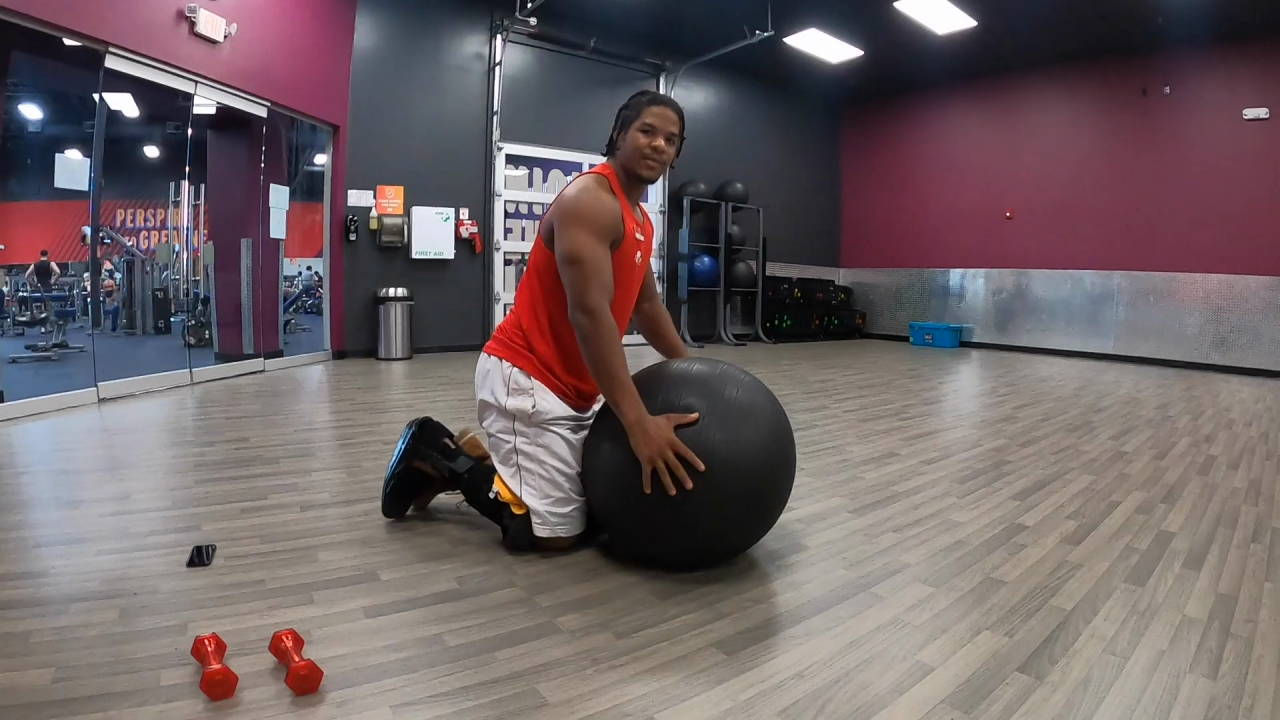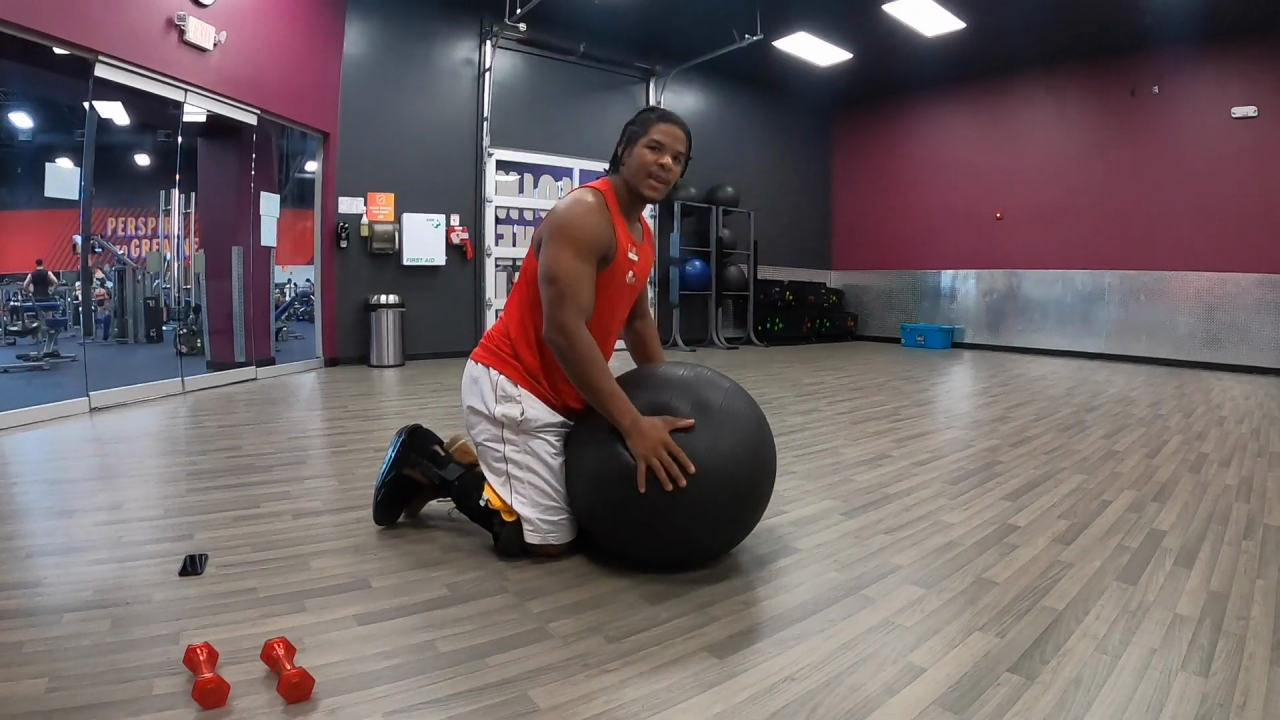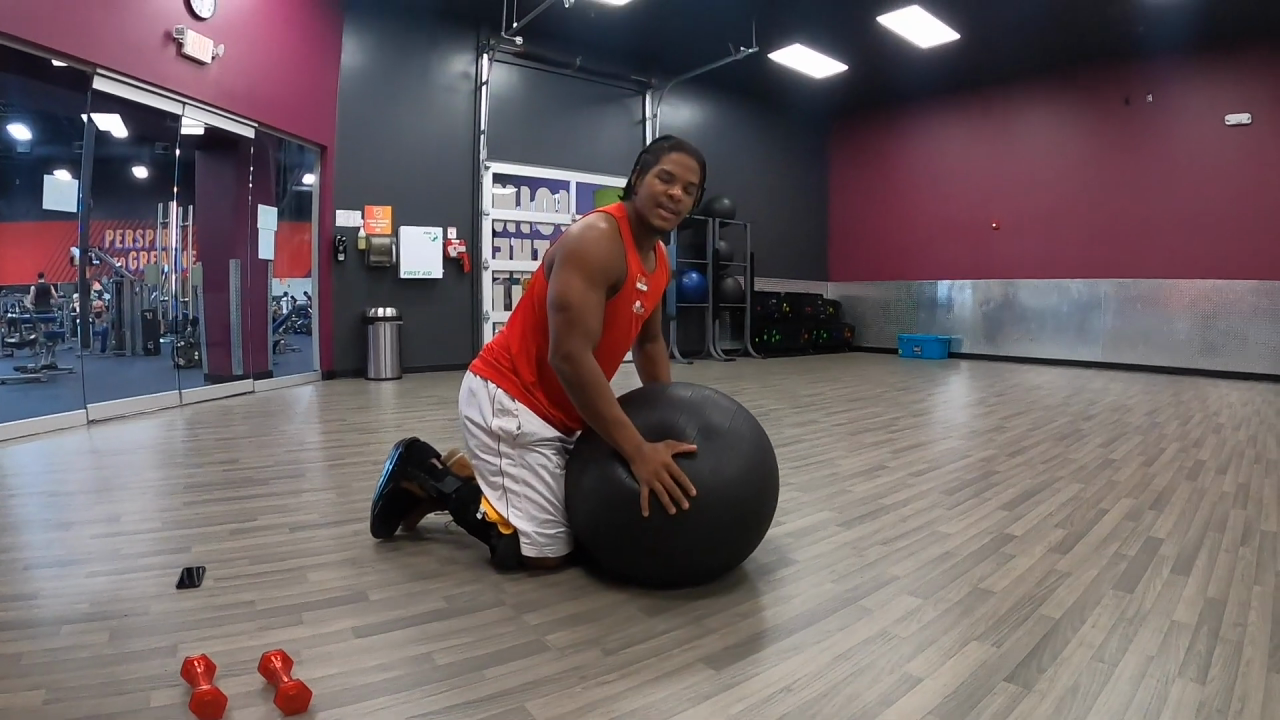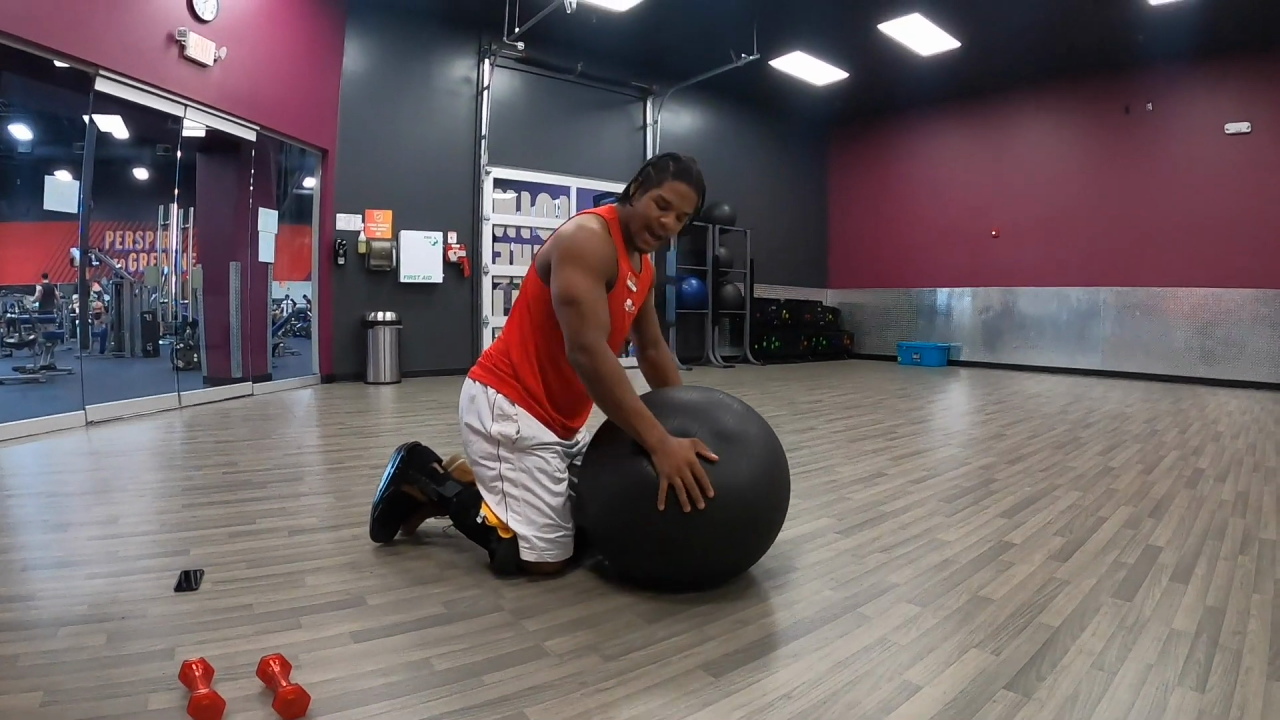
dt=0.4s
person 1, frame 1
left shoulder: (640, 218)
right shoulder: (590, 200)
left elbow: (646, 303)
right elbow: (588, 313)
right wrist: (638, 424)
left hip: (569, 386)
right hip: (527, 377)
right knee: (556, 532)
left ankle: (474, 456)
right ankle: (440, 458)
person 1, frame 2
left shoulder: (643, 234)
right shoulder: (583, 213)
left elbow: (636, 320)
right elbow: (563, 329)
right wrist: (633, 424)
left hip: (561, 393)
right hip: (513, 384)
right knee: (548, 537)
left ankle: (464, 462)
right ankle: (430, 463)
person 1, frame 3
left shoulder: (659, 261)
right shoulder: (595, 239)
left elbow: (649, 342)
right elbow: (569, 356)
right wrist: (637, 451)
left hip: (556, 407)
right hip: (509, 397)
right knee: (546, 551)
left ankle: (462, 473)
right ankle: (428, 477)
person 1, frame 4
left shoulder: (643, 265)
right shoulder: (587, 238)
left elbow: (652, 348)
right elbow: (587, 352)
right wrist: (659, 444)
left hip: (556, 413)
right hip: (509, 403)
right knee: (544, 556)
left ankle: (462, 478)
right ankle: (428, 481)
